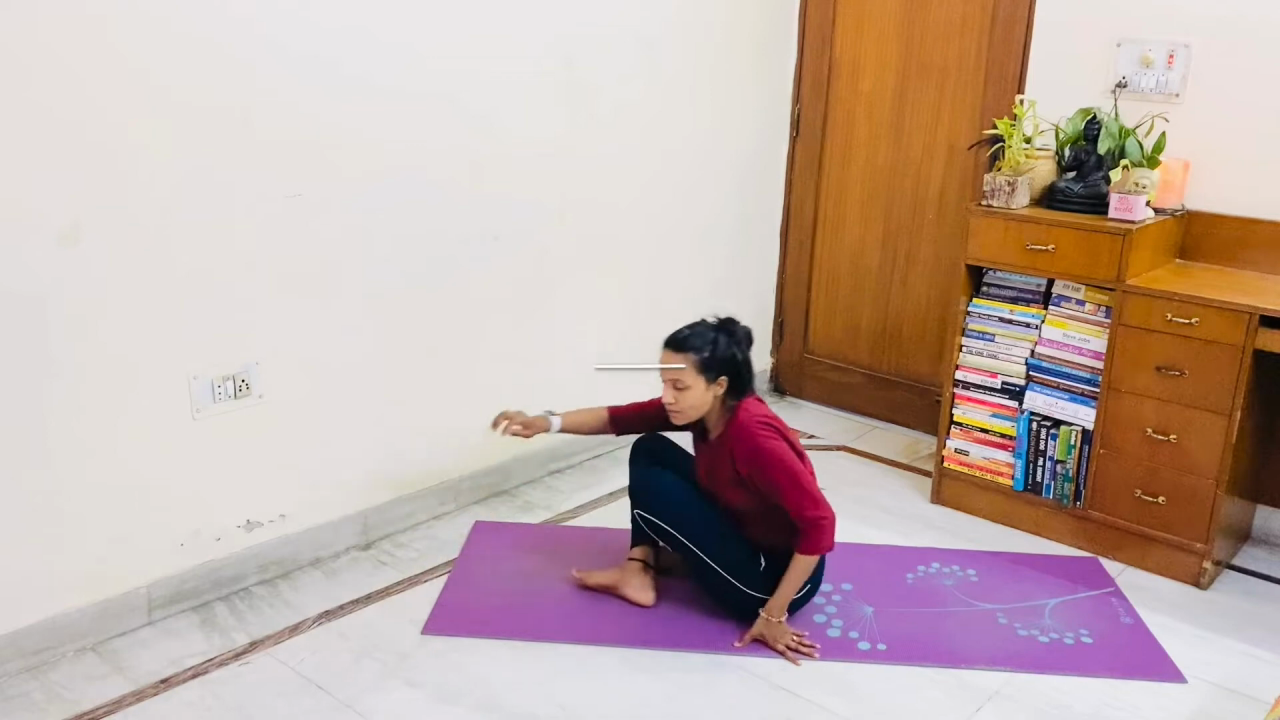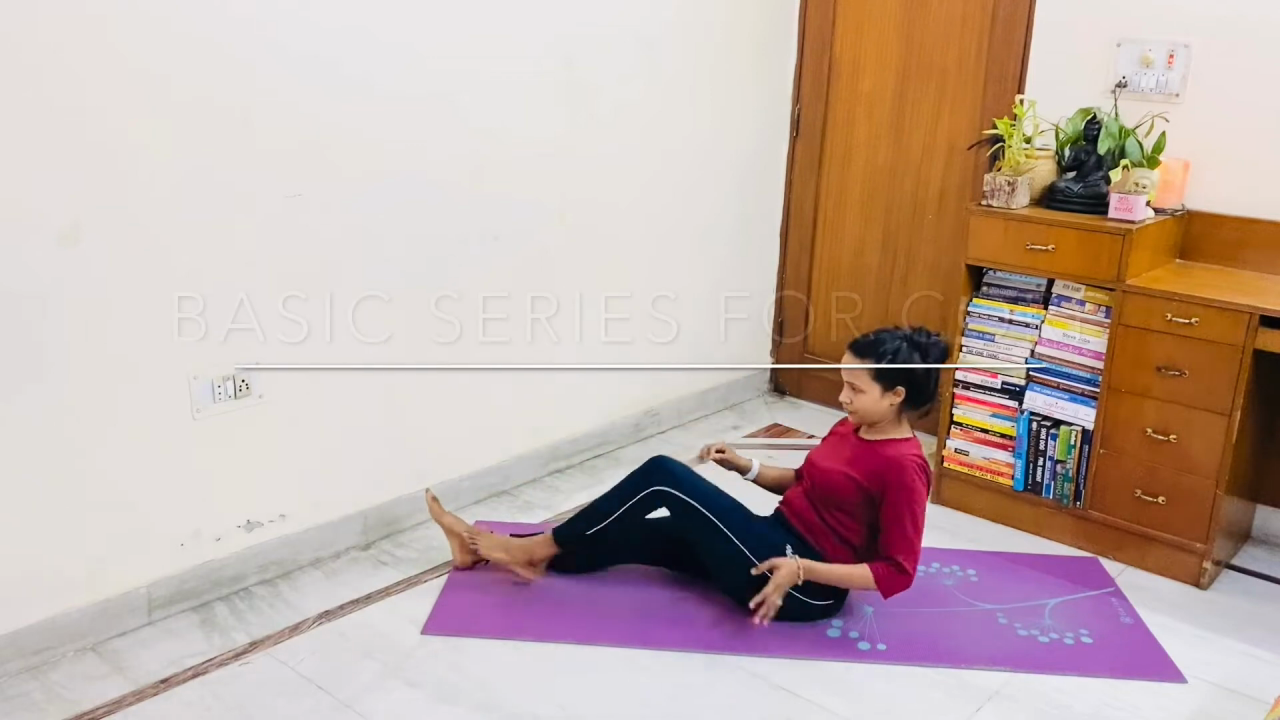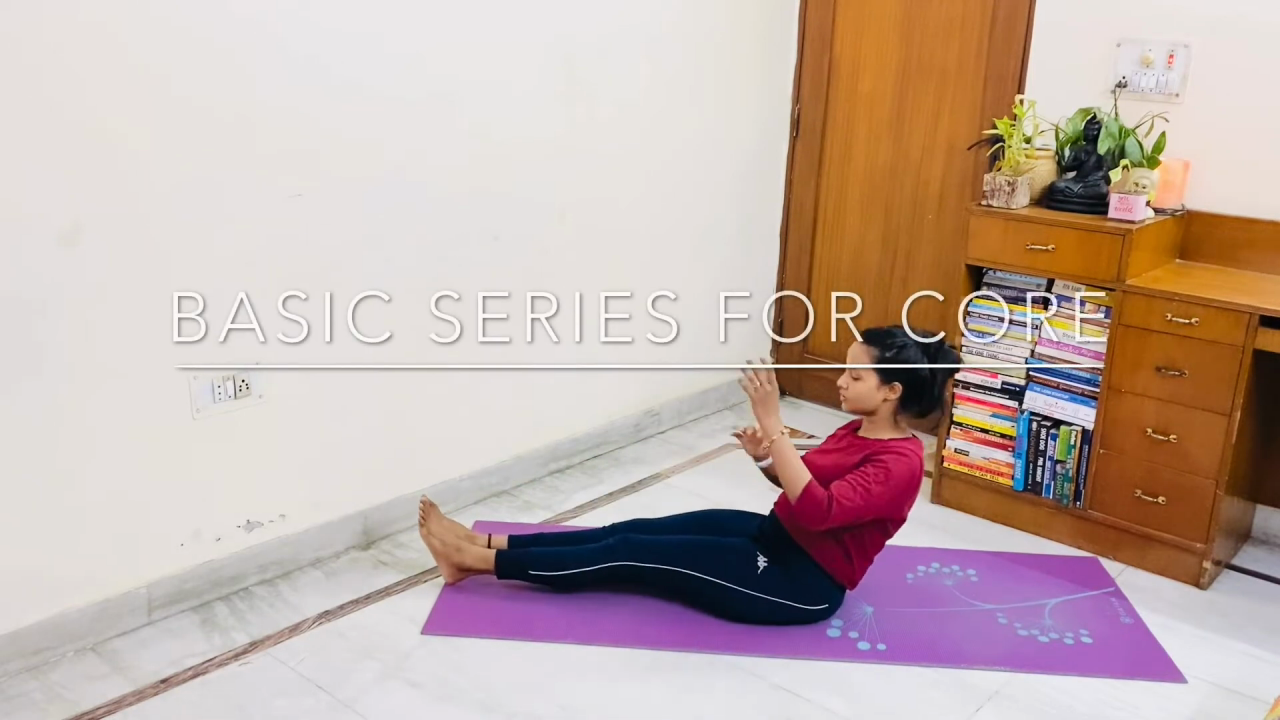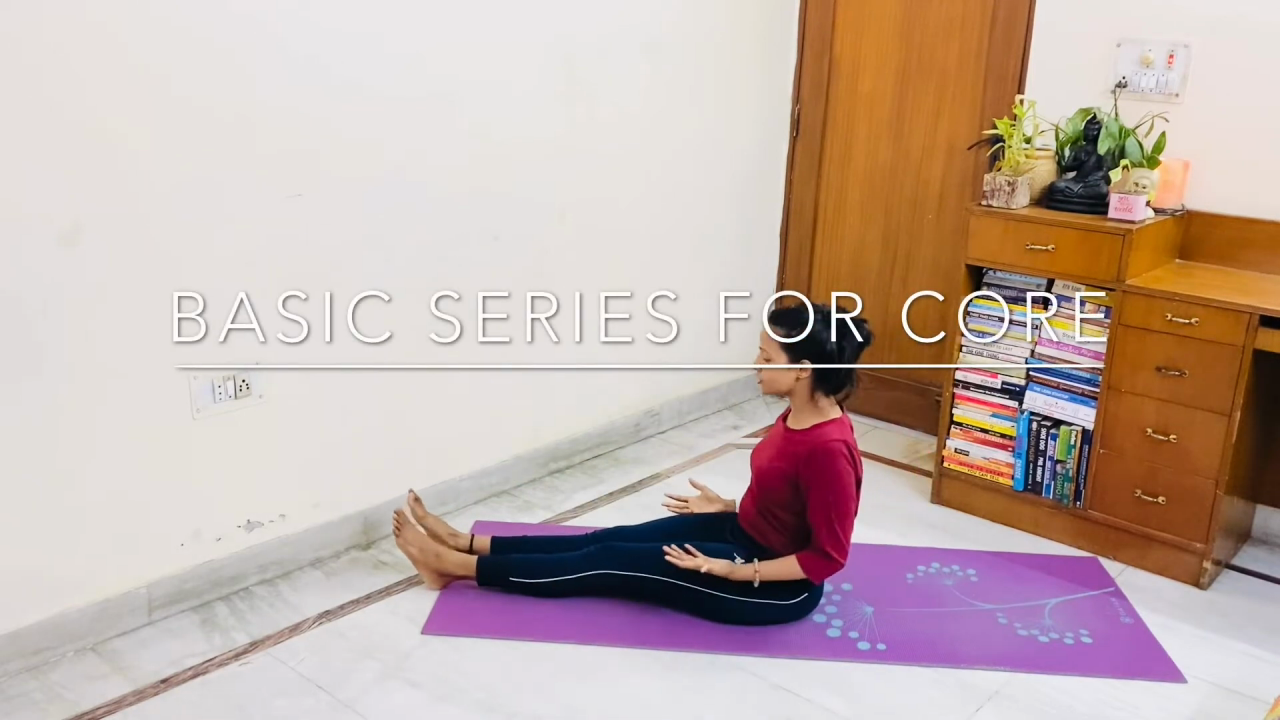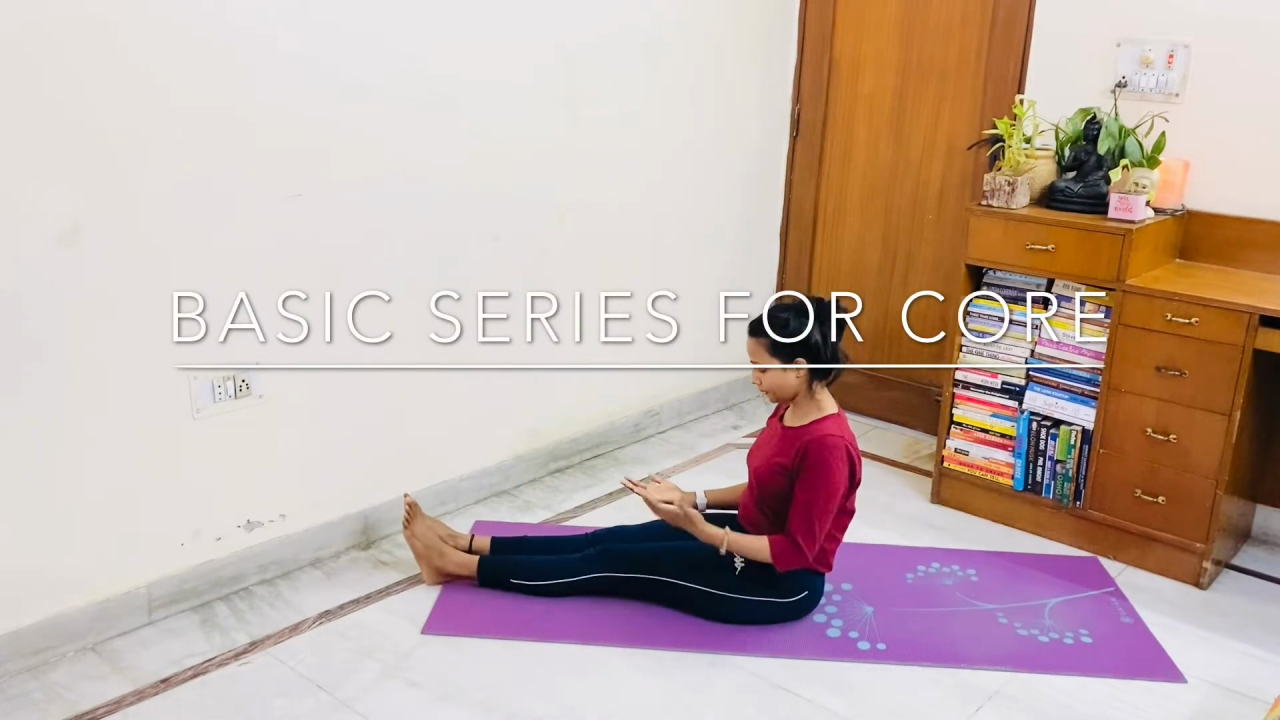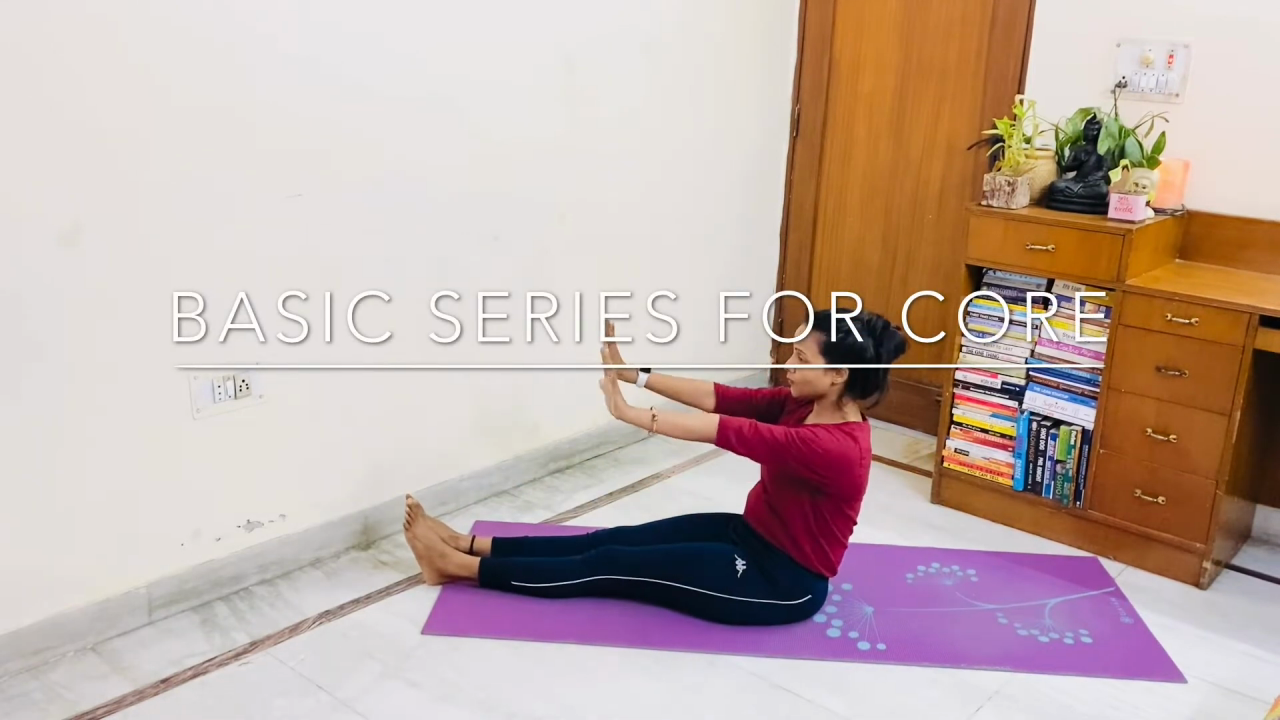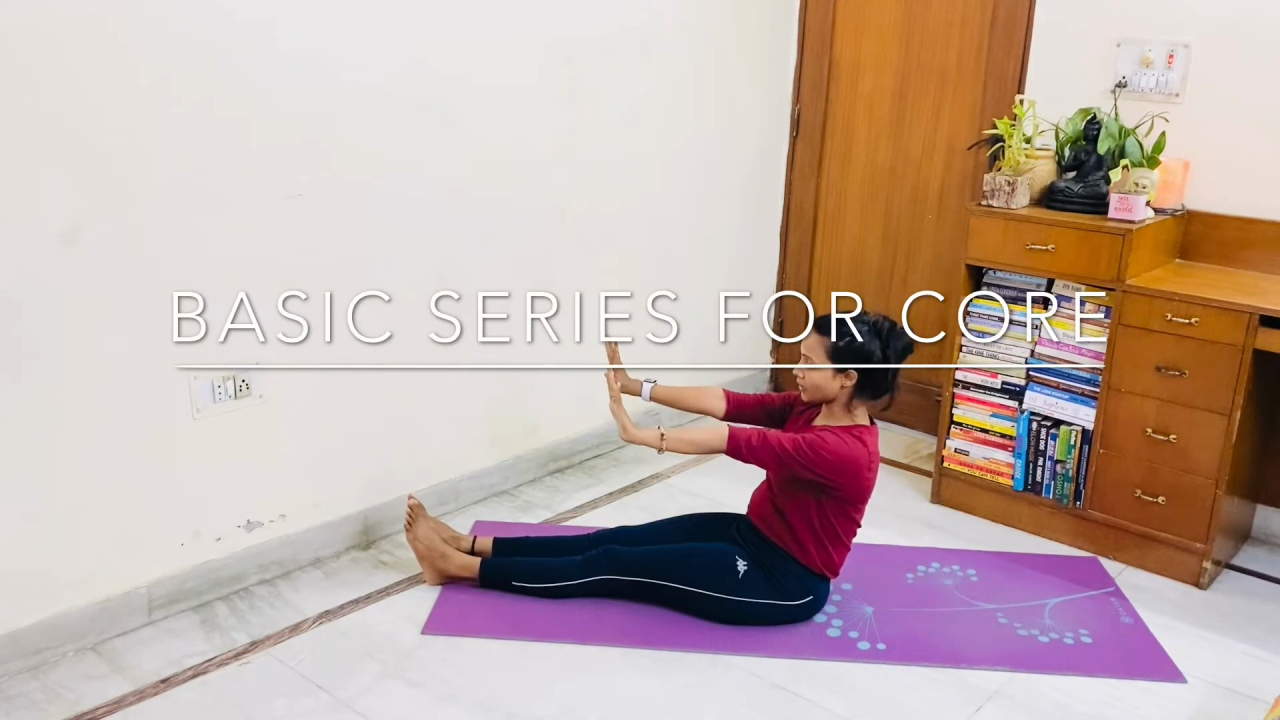
dt=0.7s
person 1, frame 1
left shoulder: (752, 434)
right shoulder: (705, 408)
left elbow: (819, 525)
right elbow: (621, 418)
left wrist: (776, 613)
right wrist: (547, 422)
left hip: (767, 576)
right hip: (742, 536)
left knee: (652, 489)
right knee: (648, 449)
left ankle: (641, 569)
right ankle: (642, 565)
person 1, frame 2
left shoulder: (902, 467)
right shoulder: (852, 427)
left elbow: (896, 573)
left wrist: (803, 571)
right wrist: (744, 465)
left hip: (809, 584)
right hip: (777, 541)
left knee: (663, 477)
right knee: (626, 535)
left ankle: (538, 550)
right ankle: (484, 544)
person 1, frame 3
left shoulder: (898, 461)
right shoulder: (862, 429)
left elbow: (816, 512)
right elbow: (797, 484)
left wrist: (774, 431)
right wrist: (763, 452)
left hip: (803, 584)
right hip: (777, 538)
left knee: (632, 554)
right knee: (636, 531)
left ankle: (476, 561)
right ankle: (486, 542)
person 1, frame 4
left shoulder: (827, 448)
right shoulder: (800, 414)
left elbow: (828, 556)
left wrist: (735, 573)
right wrist: (727, 505)
left hip: (778, 587)
right hip: (747, 535)
left knee: (611, 563)
right knee: (612, 540)
left ankle: (457, 566)
right ankle: (466, 543)
person 1, frame 5
left shoulder: (827, 444)
right shoulder: (792, 410)
left elbow: (798, 551)
left wrist: (702, 532)
right wrist: (694, 502)
left hip: (781, 585)
right hip: (754, 536)
left knee: (615, 564)
right knee: (611, 540)
left ankle: (458, 566)
right ankle: (466, 544)
person 1, frame 6
left shoulder: (836, 448)
right shoulder: (806, 404)
left elbow: (729, 431)
right elbow: (722, 398)
left wrist: (633, 413)
right wrist: (633, 374)
left hip: (783, 582)
right hip: (754, 536)
left knee: (614, 565)
right knee: (615, 540)
left ankle: (459, 566)
right ankle: (469, 545)
person 1, frame 7
left shoulder: (846, 452)
right shoulder: (815, 409)
left elbow: (738, 441)
right elbow: (728, 403)
left wrist: (641, 435)
right wrist: (638, 387)
left hip: (785, 582)
right hip: (756, 536)
left knee: (615, 564)
right knee: (615, 539)
left ankle: (460, 566)
right ankle: (470, 544)
